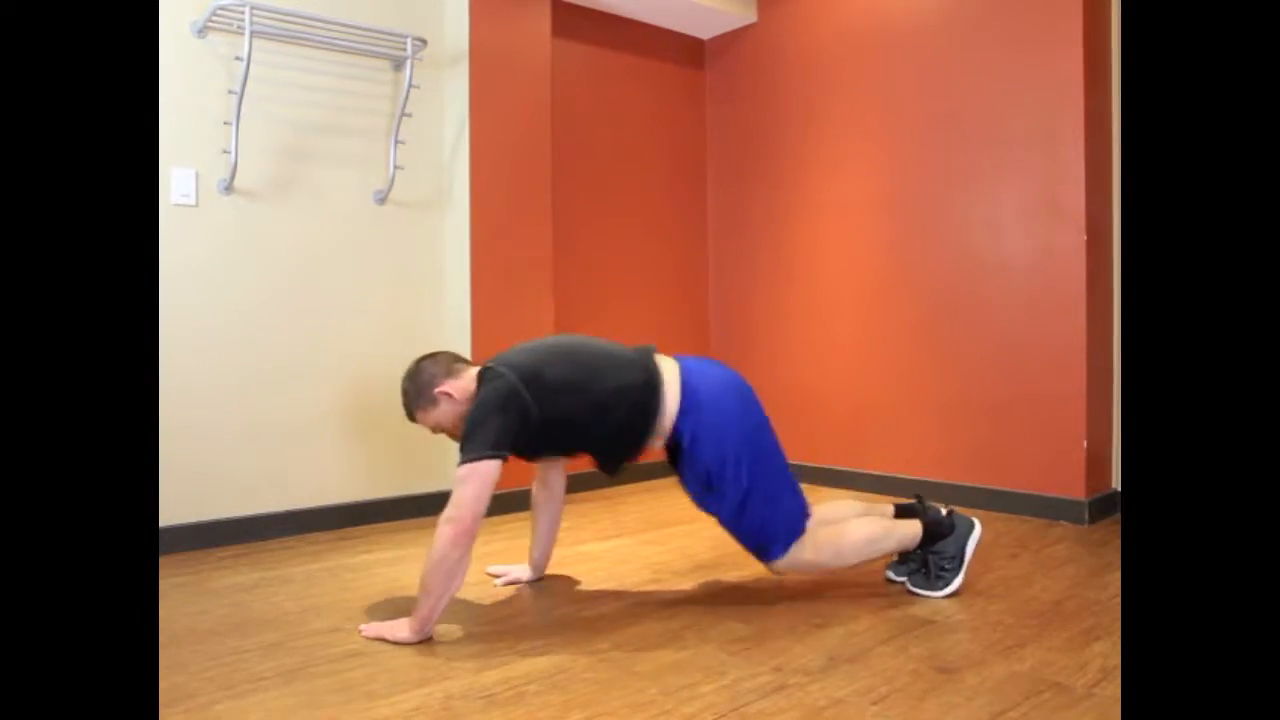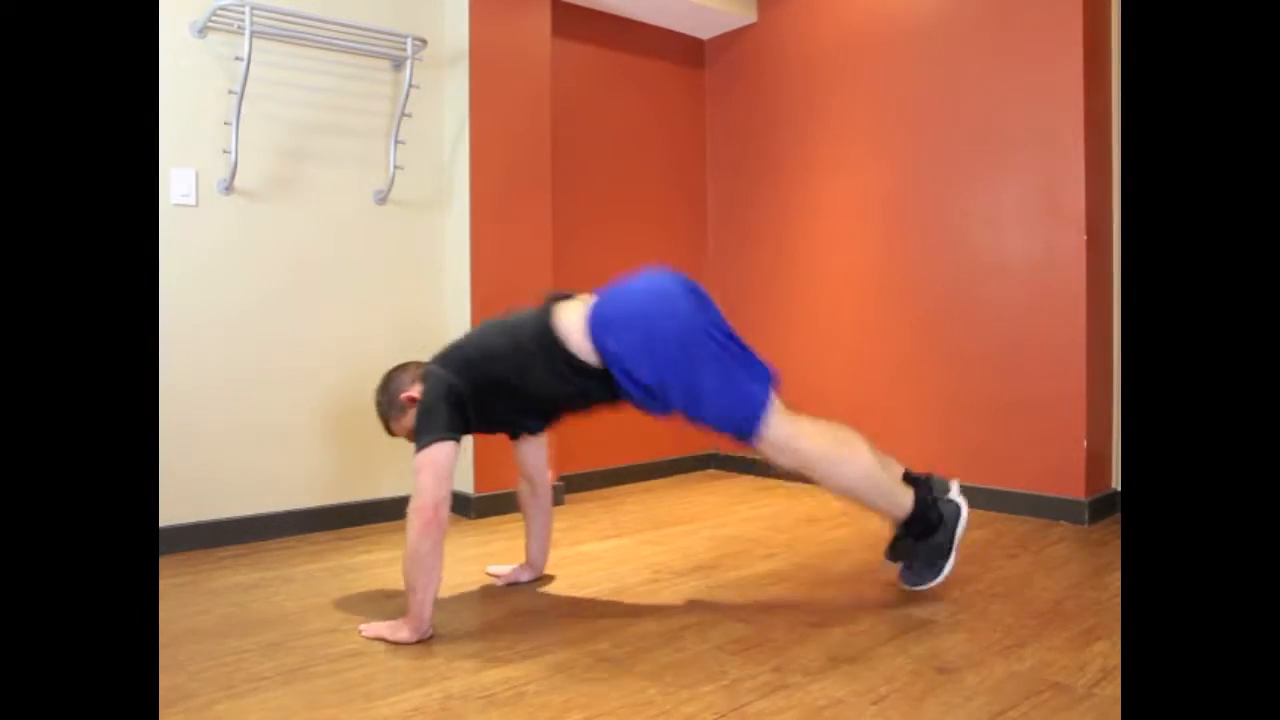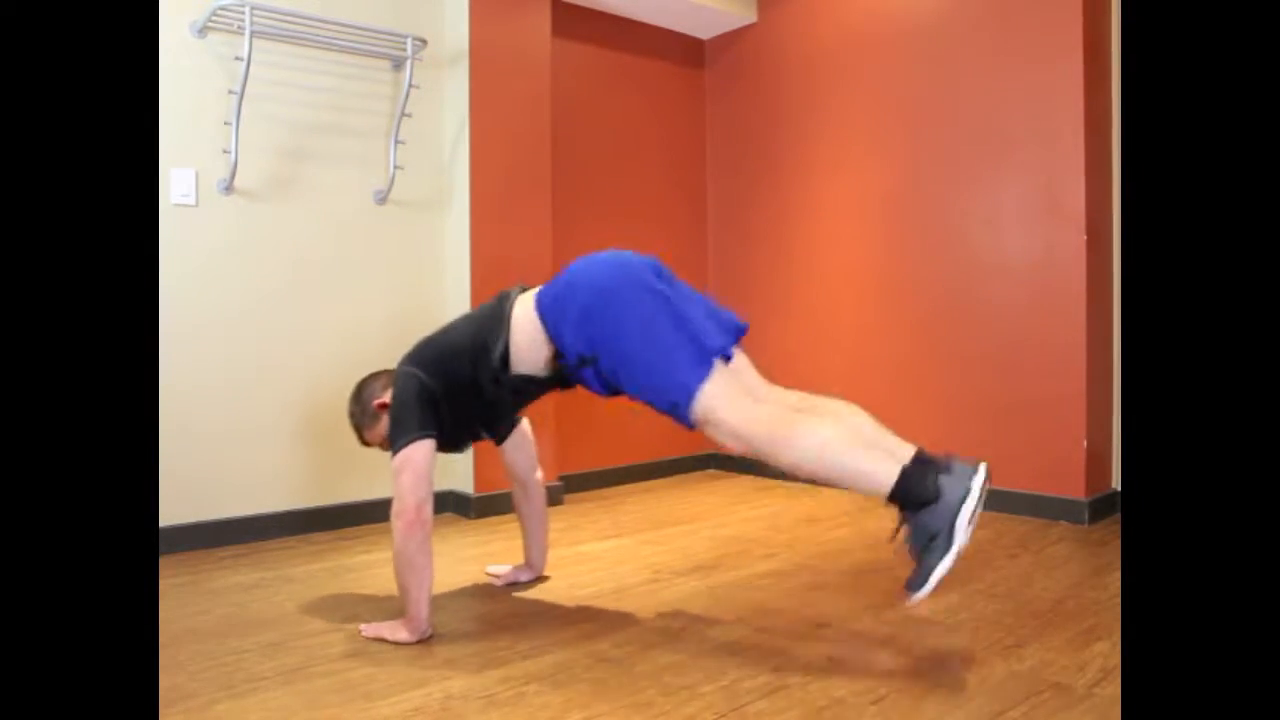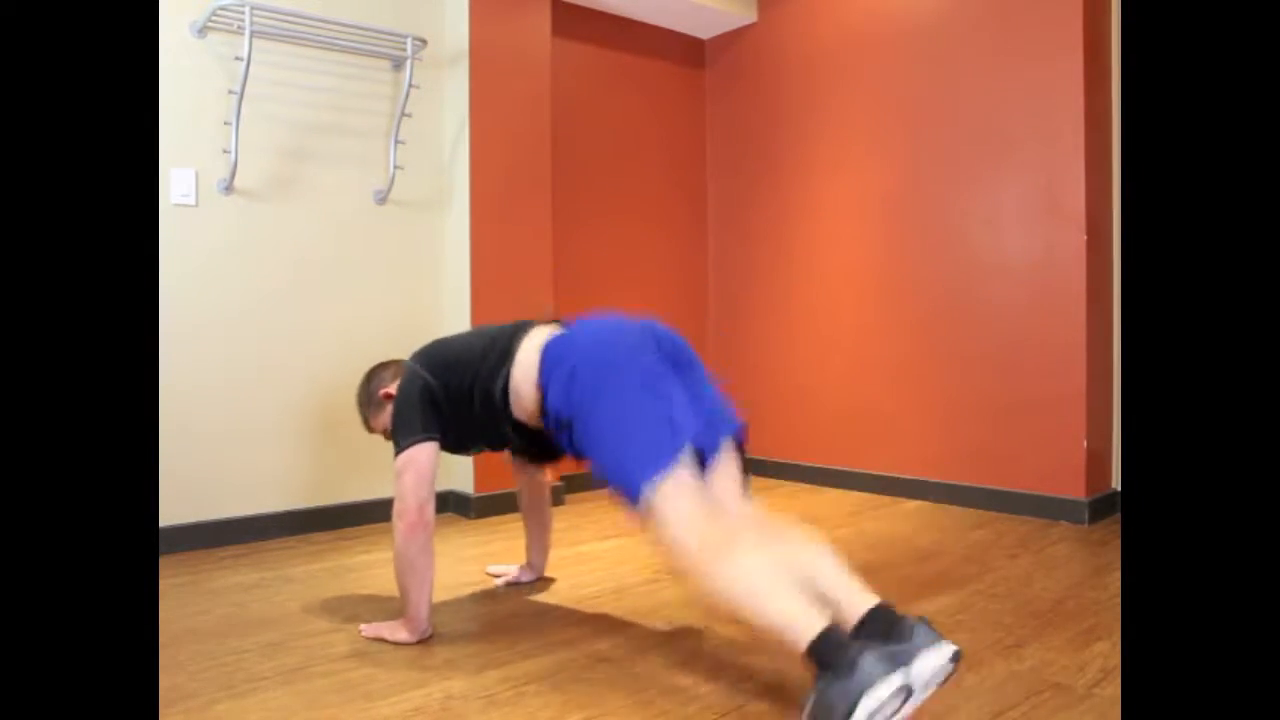
dt=0.2s
person 1, frame 1
left shoulder: (494, 402)
right shoulder: (516, 388)
left elbow: (462, 521)
right elbow: (551, 469)
left wrist: (420, 623)
right wrist: (536, 566)
left hip: (710, 418)
right hip: (700, 402)
left knee: (793, 550)
right knee: (793, 527)
left ankle: (940, 528)
right ankle: (911, 518)
person 1, frame 2
left shoulder: (443, 391)
right shoulder: (481, 385)
left elbow: (429, 509)
right elbow: (536, 468)
left wrist: (415, 621)
right wrist: (533, 562)
left hip: (646, 325)
right hip: (654, 308)
left knee: (782, 442)
right knee: (779, 432)
left ankle: (928, 514)
right ankle: (919, 501)
person 1, frame 3
left shoulder: (414, 389)
right shoulder: (475, 389)
left elbow: (411, 508)
right elbow: (524, 469)
left wrist: (413, 620)
right wrist: (531, 562)
left hip: (596, 301)
right hip: (625, 288)
left knee: (740, 419)
right knee: (759, 401)
left ankle: (926, 491)
right ankle: (932, 482)
person 1, frame 4
left shoulder: (416, 385)
right shoulder: (462, 368)
left elbow: (413, 512)
right elbow: (532, 462)
left wrist: (413, 621)
right wrist: (533, 564)
left hip: (596, 365)
right hip: (649, 348)
left knee: (690, 533)
right knee: (731, 515)
left ankle: (846, 663)
right ankle: (889, 633)
